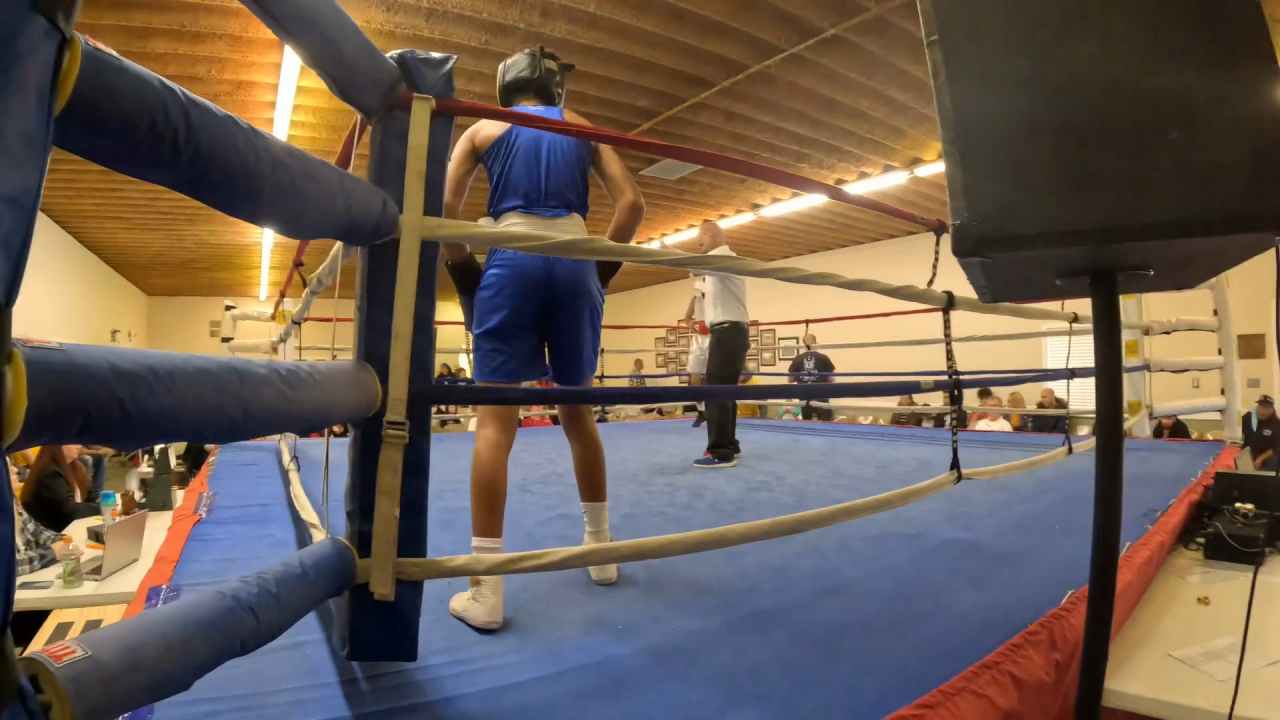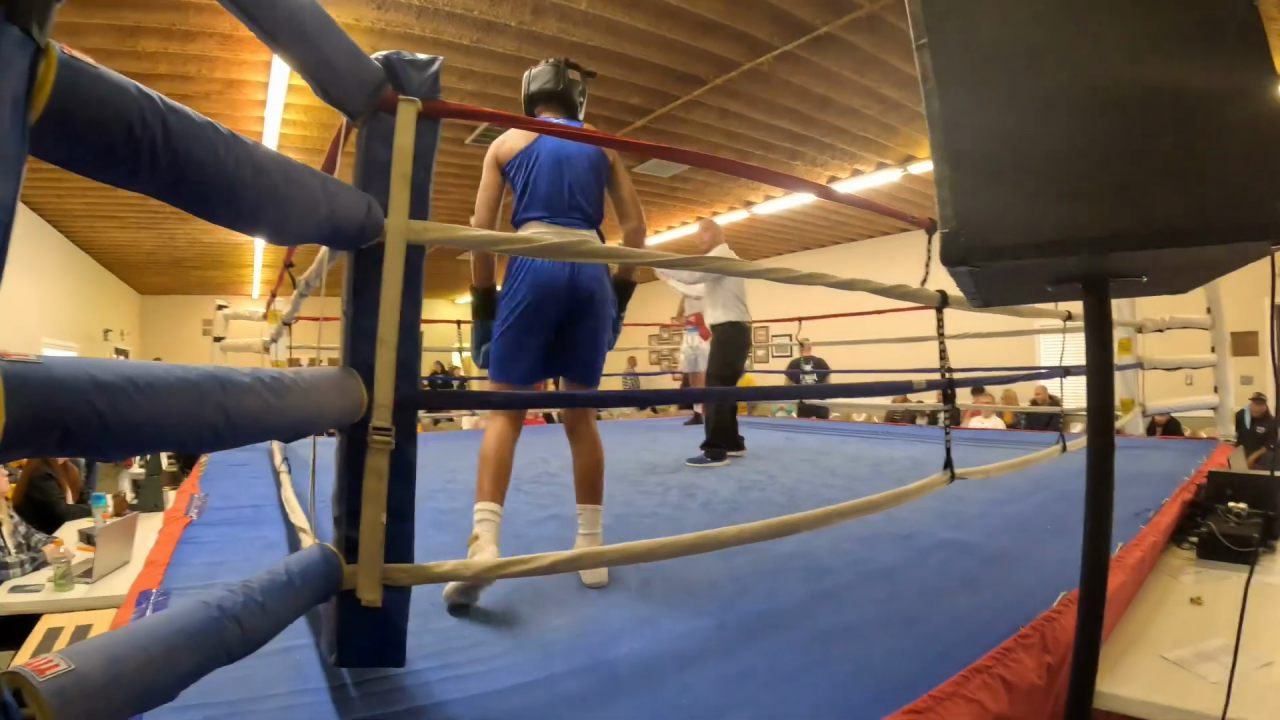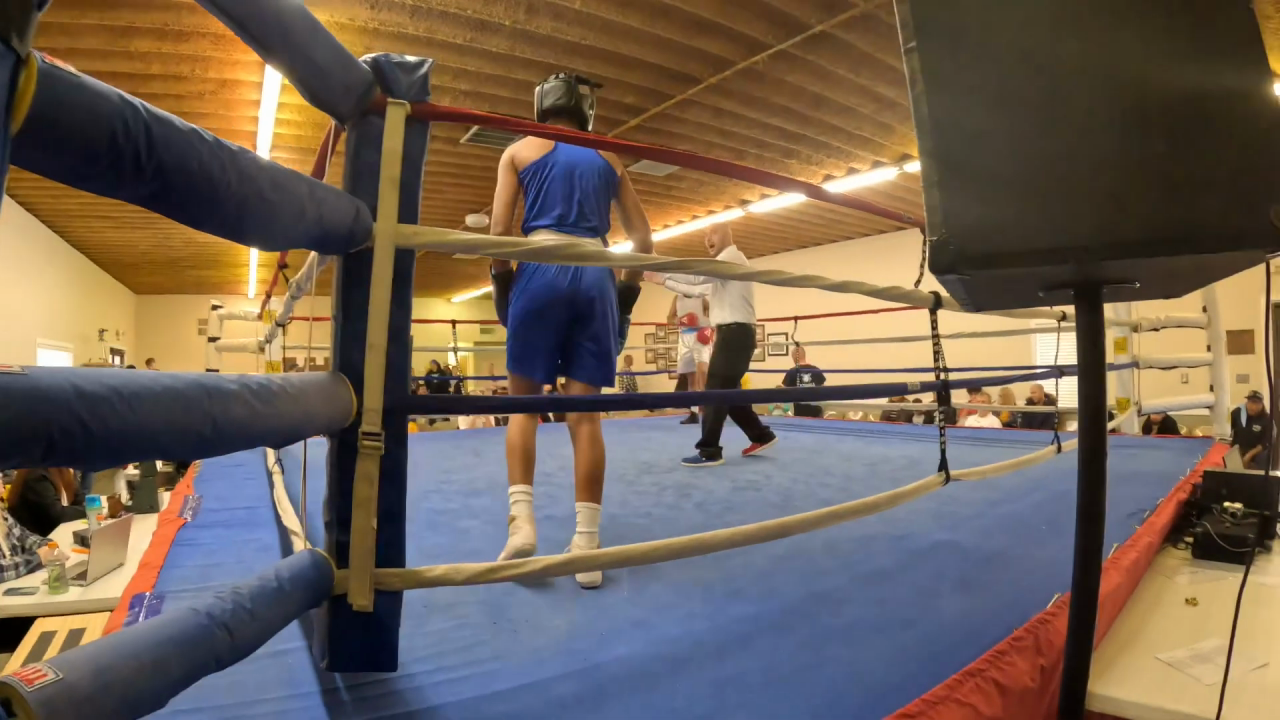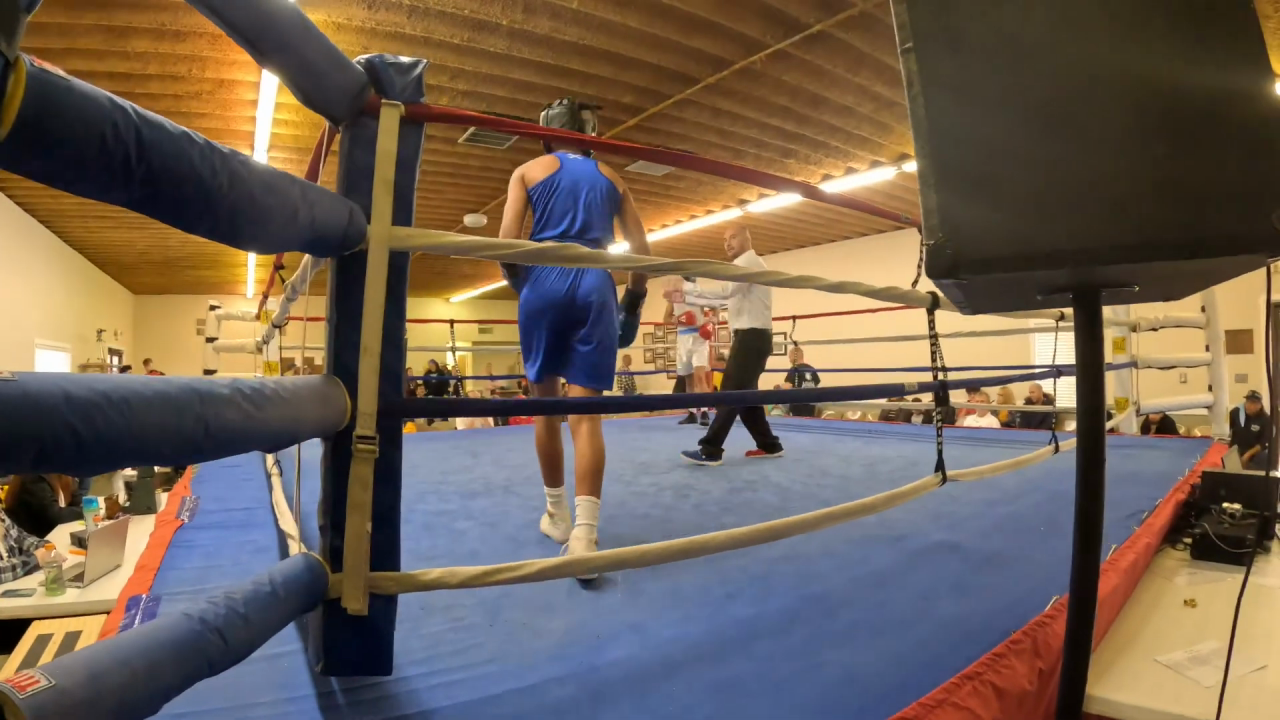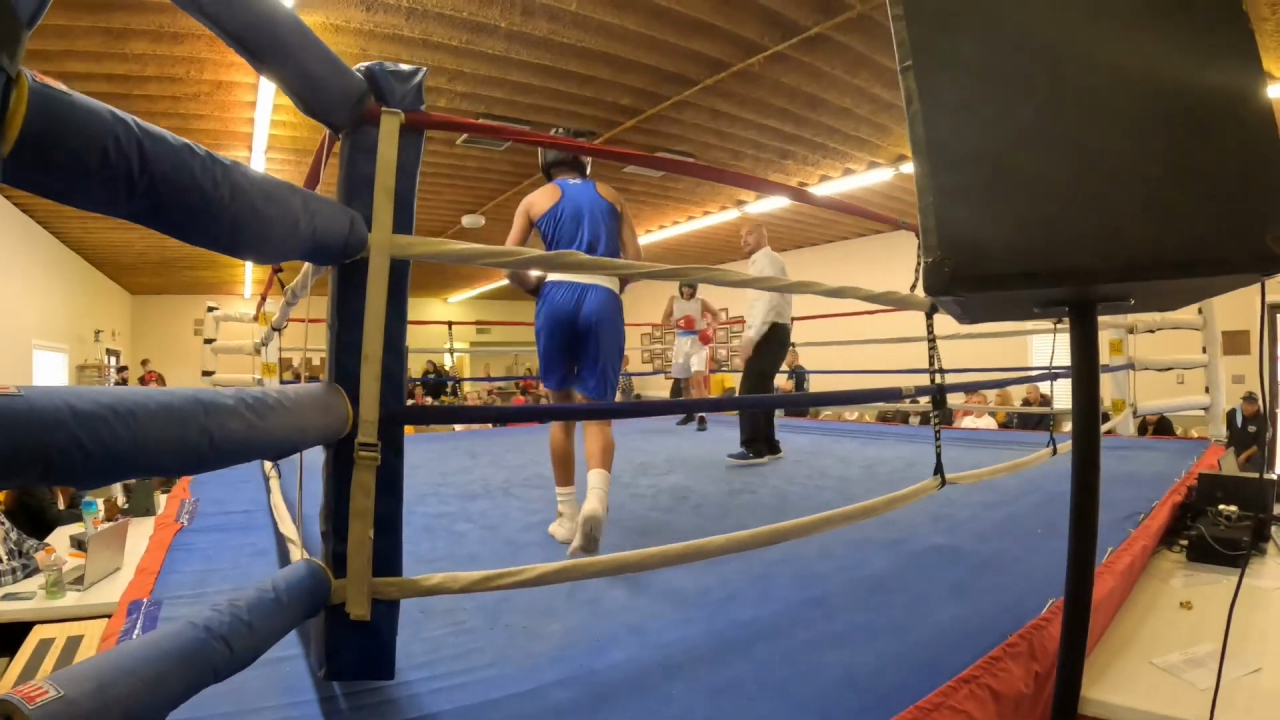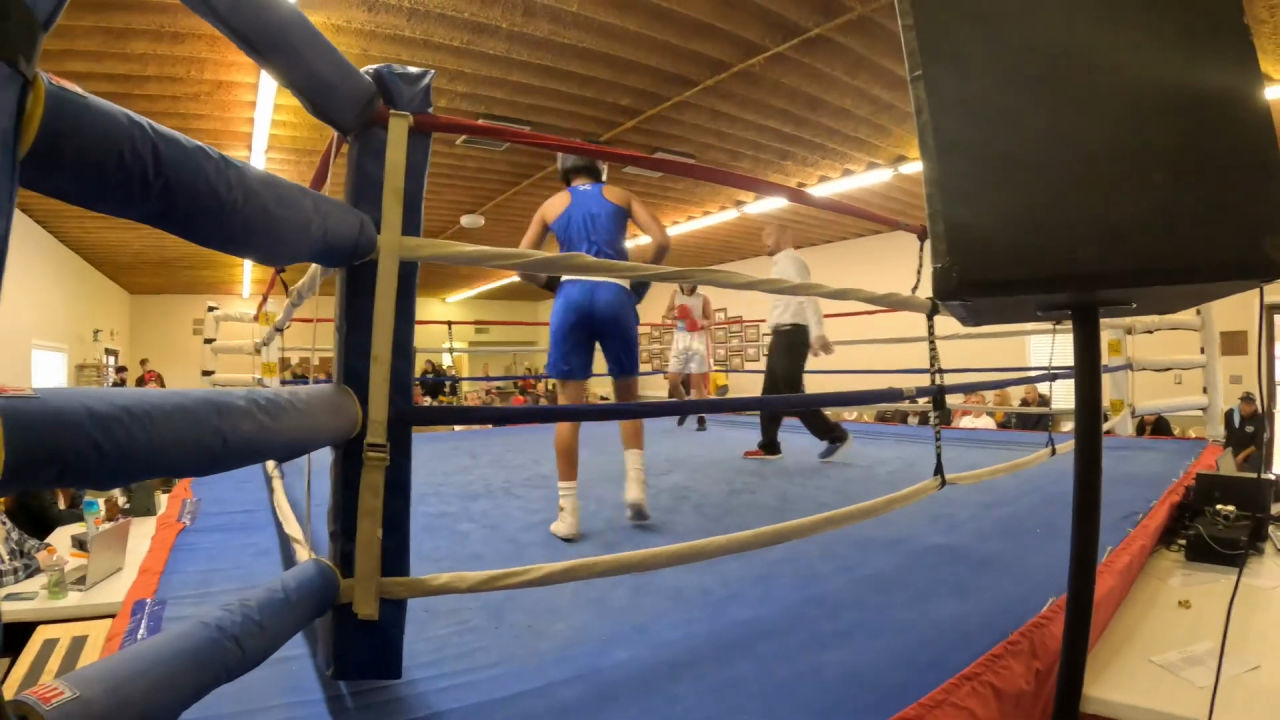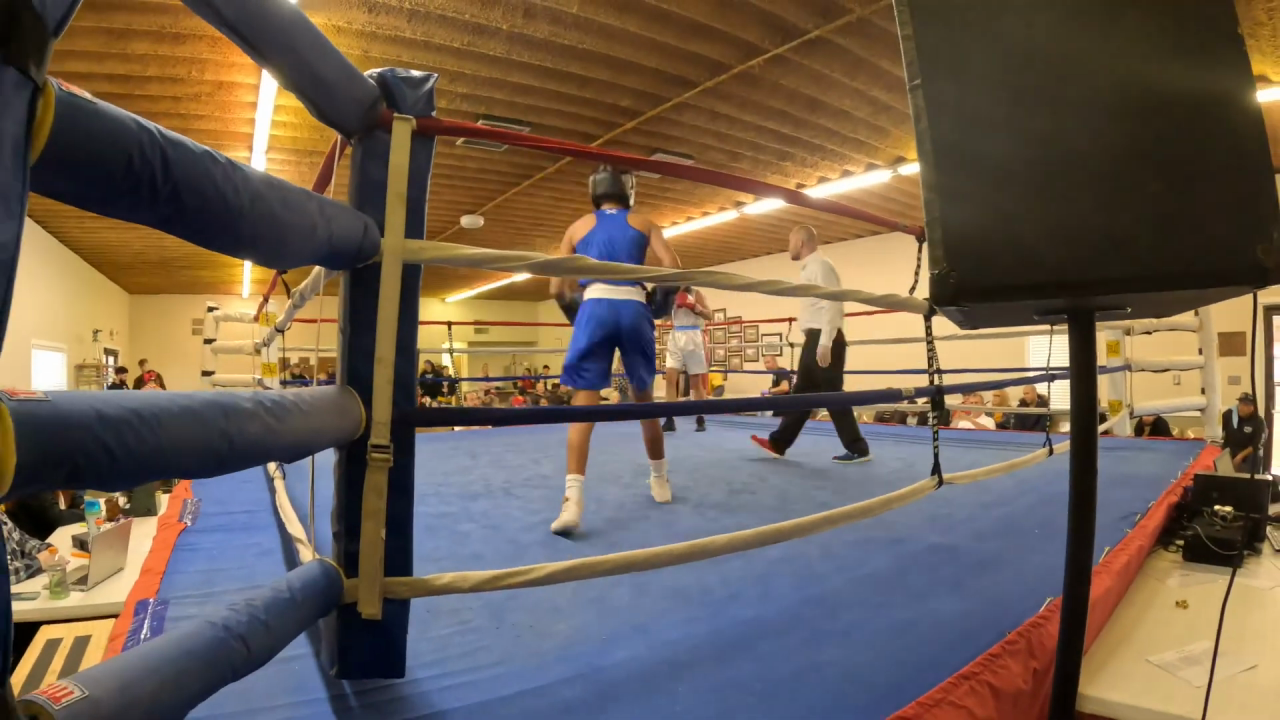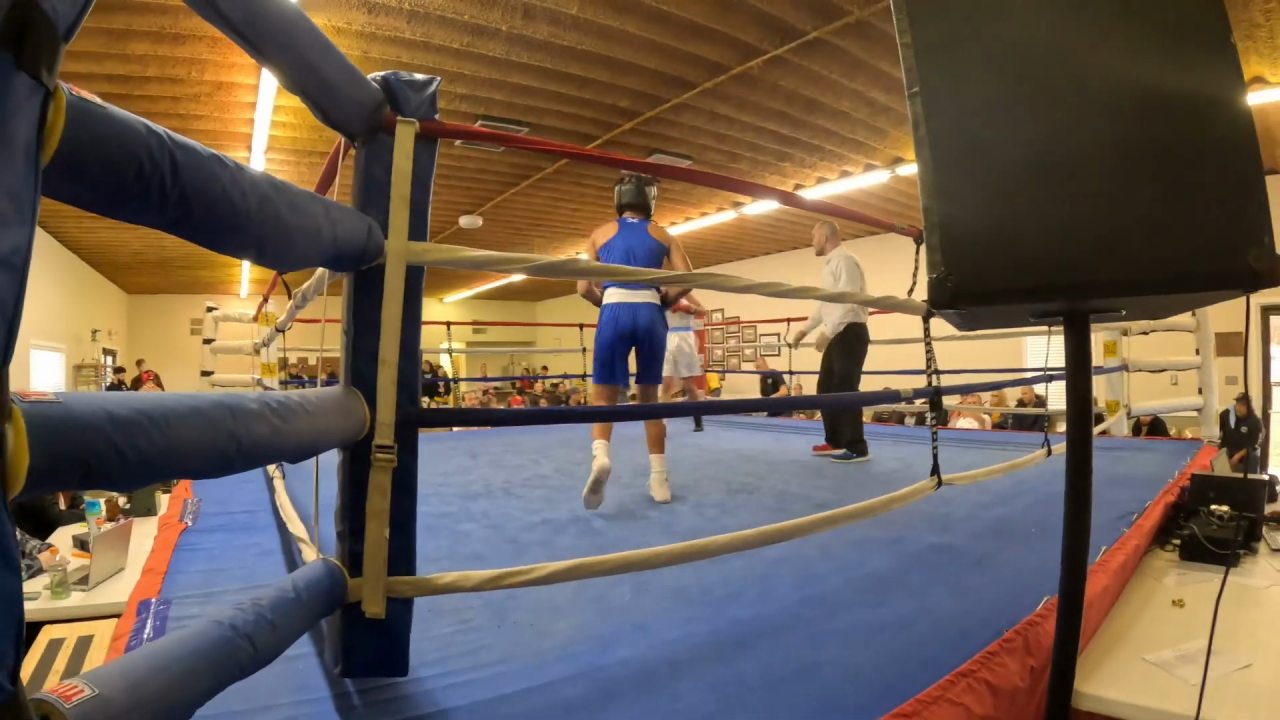
dt=0.2s
person 1, frame 1
left shoulder: (483, 130)
right shoulder: (581, 128)
left elbow: (444, 207)
right elbow: (630, 203)
left wrist: (461, 271)
right wrist: (604, 266)
left hip: (512, 260)
right hip: (573, 261)
left knee: (495, 419)
right knee: (578, 413)
left ankle: (486, 585)
right ankle: (600, 550)
person 1, frame 2
left shoulder: (508, 142)
right shoulder: (601, 145)
left elbow: (483, 229)
right elbow: (636, 229)
left wrist: (483, 300)
right wrist: (622, 291)
left hip: (534, 268)
right hip: (591, 272)
left knee: (505, 410)
right knee: (581, 415)
left ankle: (484, 537)
right ankle: (590, 551)
person 1, frame 3
left shoulder: (519, 151)
right shoulder: (608, 160)
left elbow: (498, 231)
right elbow: (643, 238)
left wrist: (502, 288)
right wrist: (627, 295)
left hip: (542, 272)
right hip: (595, 277)
left knee: (524, 402)
right knee: (584, 415)
left ankle: (522, 525)
right ankle: (585, 546)
person 1, frame 4
left shoulder: (528, 171)
right shoulder: (611, 177)
left elbow: (507, 242)
right elbow: (641, 250)
left wrist: (519, 278)
right wrist: (634, 301)
left hip: (546, 281)
right hip: (595, 285)
left knee: (546, 405)
right knee: (585, 414)
left ankle: (557, 516)
right ankle: (583, 536)
person 1, frame 5
left shoulder: (535, 200)
right shoulder: (609, 195)
left elbow: (510, 269)
right elbow: (633, 260)
left wrist: (536, 288)
left hip: (557, 297)
right hip: (602, 299)
left knee: (562, 409)
right knee: (596, 414)
left ankle: (566, 513)
right ankle: (594, 499)
person 1, frame 6
left shoulder: (552, 205)
right shoulder: (620, 196)
left elbow: (524, 266)
right elbow: (662, 240)
left wrist: (550, 283)
right wrist: (644, 275)
left hip: (572, 294)
right hip: (615, 295)
left knee: (569, 406)
right knee: (627, 396)
left ankle: (567, 511)
right ankle: (635, 483)
person 1, frame 7
left shoulder: (579, 228)
right shoulder: (644, 224)
left elbow: (557, 289)
right elbow: (673, 270)
left hip: (593, 311)
right hip: (634, 311)
left knee: (583, 409)
right knee: (643, 401)
left ankle: (571, 501)
right ankle: (660, 482)
person 1, frame 8
left shoulder: (601, 233)
right shoulder: (661, 234)
left elbow: (584, 290)
right elbow: (686, 282)
left hip: (614, 313)
right hip: (649, 314)
left knee: (605, 400)
right knee: (649, 399)
left ankle: (600, 457)
right ankle: (659, 481)
person 2, frame 1
left shoulder: (721, 256)
right wrist: (699, 282)
left hip: (729, 332)
right hip: (726, 333)
left ankle: (722, 452)
right ankle: (727, 446)
person 2, frame 2
left shoulder: (722, 257)
left elbow: (692, 276)
right elbow: (697, 289)
right wrist: (668, 281)
left hip: (730, 332)
right hip: (728, 333)
left knee: (716, 391)
right knee: (722, 390)
left ankle: (715, 452)
right ankle: (732, 441)
person 2, frame 3
left shoulder: (731, 258)
right shoulder: (725, 263)
left elbow: (696, 277)
right elbow: (699, 288)
right wrist: (664, 281)
left hip: (735, 333)
right hip: (733, 334)
left knee: (716, 391)
right knee: (728, 391)
left ankle: (709, 452)
right ankle: (761, 436)
person 2, frame 4
left shoulder: (749, 263)
right shoulder: (742, 266)
left elbow: (724, 290)
right elbow: (726, 298)
left wrist: (686, 289)
right wrist: (686, 298)
left hip: (752, 337)
right hip: (748, 337)
left knee: (731, 393)
right knee: (744, 394)
left ankle: (709, 450)
right ankle: (769, 445)
person 2, frame 5
left shoulder: (769, 261)
right shoulder: (758, 264)
left elbow: (771, 300)
left wrist: (751, 336)
right wrist: (750, 335)
left hip: (771, 333)
right hip: (764, 334)
left knee: (751, 390)
right knee: (759, 391)
left ankle: (755, 446)
right ankle: (765, 445)
person 2, frame 6
left shoulder: (791, 262)
right shoulder: (779, 265)
left elbow: (807, 298)
left wrist: (817, 333)
left hip: (790, 335)
right hip: (781, 336)
left knee: (790, 393)
right knee: (771, 392)
left ankle: (835, 436)
right ankle: (768, 446)
person 2, frame 7
left shoulder: (820, 267)
right shoulder: (809, 268)
left elbow: (831, 307)
left wrist: (826, 344)
left hip: (826, 340)
right hip: (815, 340)
left knee: (832, 394)
right knee: (801, 393)
left ankle: (857, 448)
right ankle: (778, 443)
person 2, frame 8
left shoulder: (844, 261)
right shoulder: (831, 265)
left elbow: (848, 302)
left wrist: (828, 332)
right wrist: (805, 329)
left hip: (849, 333)
right hip: (838, 336)
left knee: (845, 390)
right knee: (826, 388)
left ankle: (855, 448)
right ankle: (836, 440)
